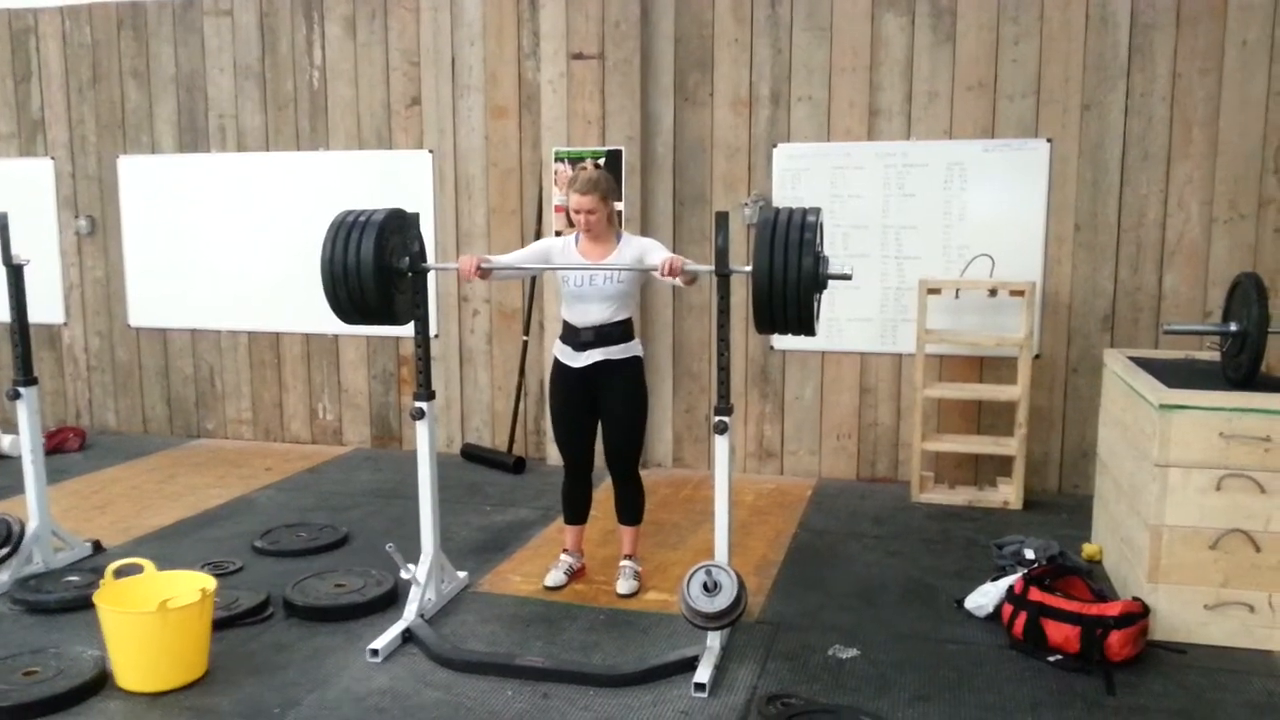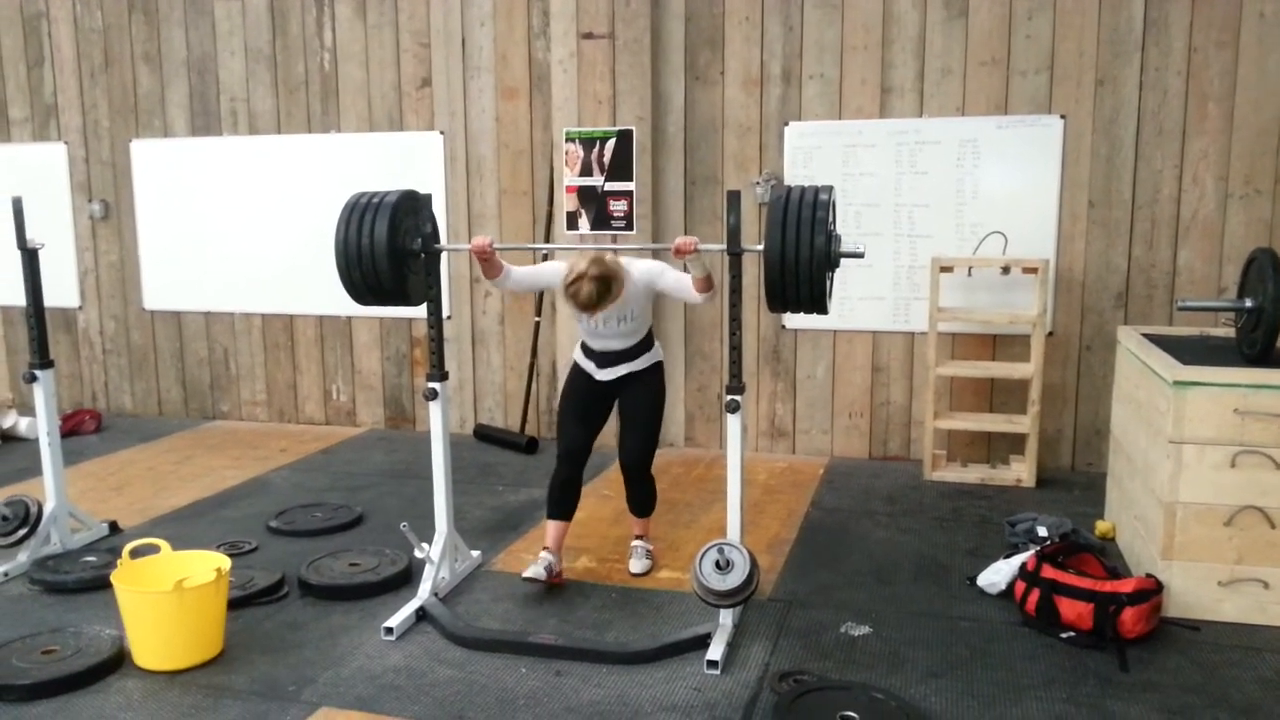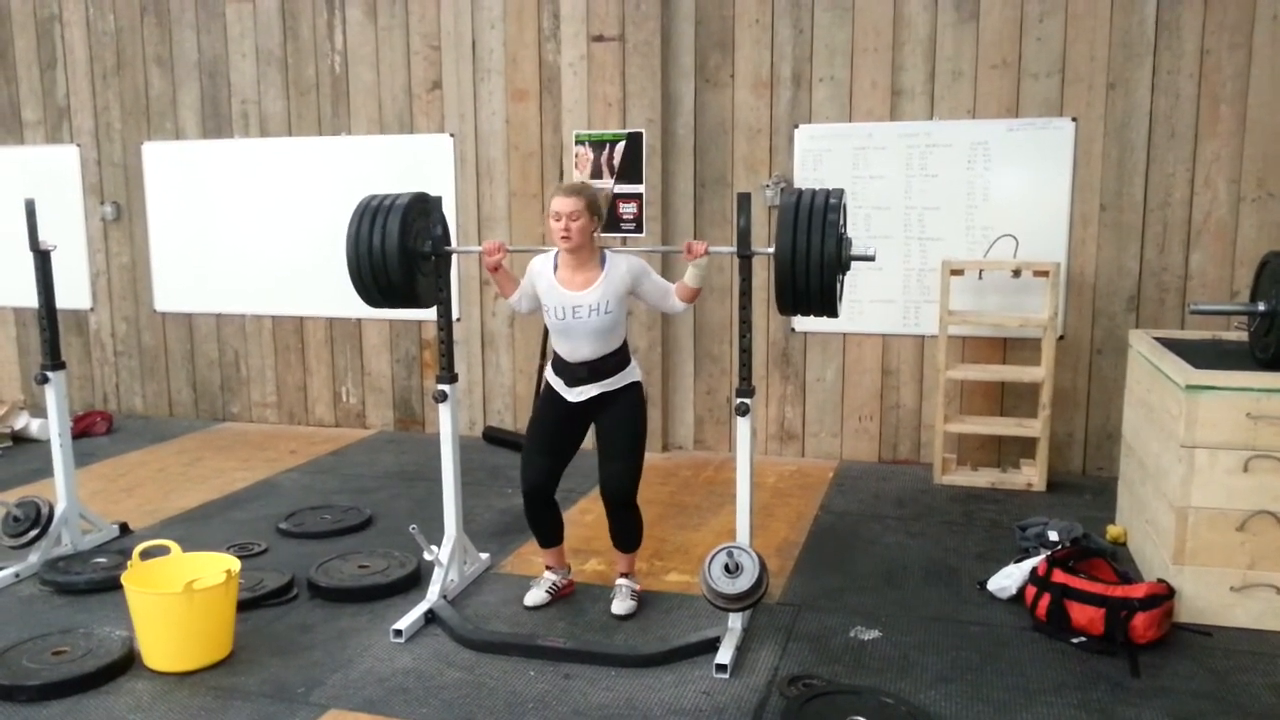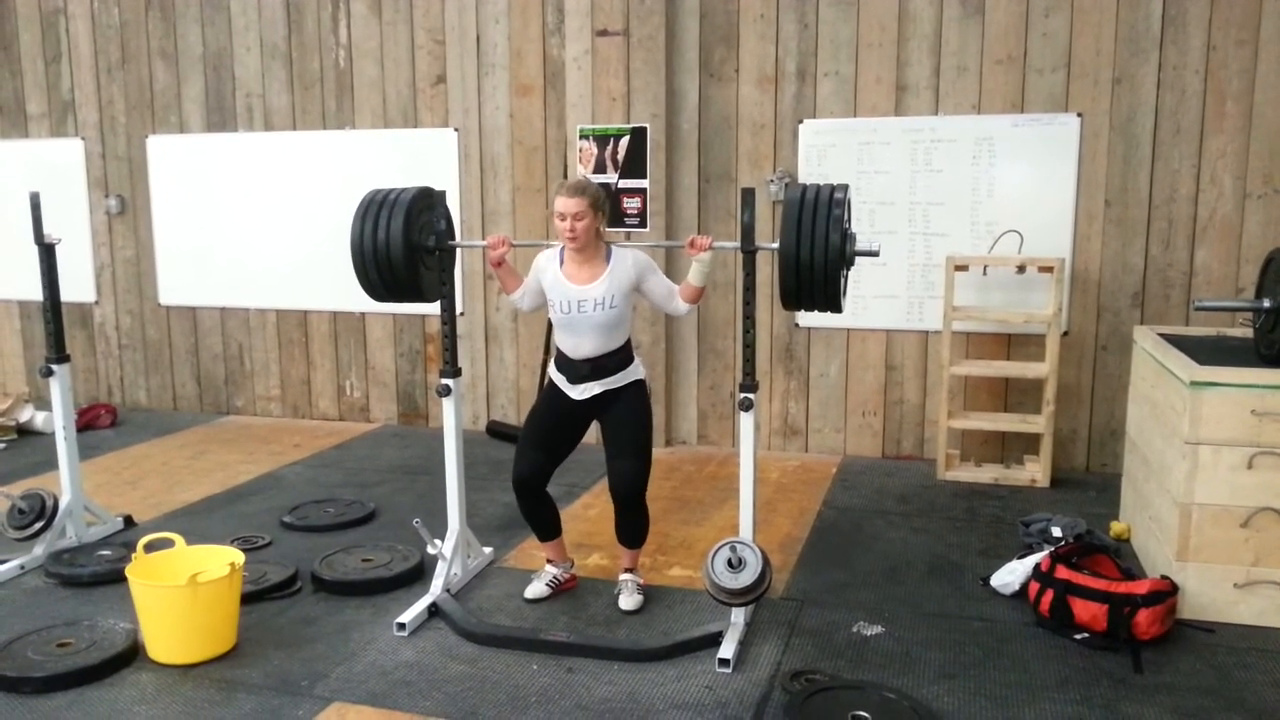
dt=1s
person 1, frame 1
left shoulder: (638, 248)
right shoulder: (556, 248)
left elbow: (683, 276)
right elbow: (502, 266)
left wrist: (680, 268)
right wrist: (477, 264)
left hip: (619, 365)
right hip: (569, 364)
left knee: (623, 467)
right knee: (575, 466)
left ankle: (628, 561)
right ankle: (571, 555)
person 1, frame 2
left shoulder: (643, 274)
right shoulder: (564, 274)
left elbow: (701, 293)
right elbow: (508, 278)
left wrist: (694, 261)
right wrist: (487, 259)
left hip: (640, 372)
right hip: (589, 370)
left knee: (635, 460)
right knee: (569, 457)
left ankle: (640, 541)
right ankle: (550, 555)
person 1, frame 3
left shoulder: (625, 268)
right shoulder: (539, 268)
left elbow: (675, 303)
right elbow: (521, 304)
left wrist: (696, 269)
right wrist: (495, 269)
left hip: (617, 390)
right hip: (561, 387)
left knee: (618, 492)
right knee: (534, 487)
left ankle: (626, 580)
right ankle: (556, 573)
person 1, frame 4
left shoulder: (630, 263)
right shoulder: (546, 263)
left elbow: (680, 304)
right elbow: (524, 300)
left wrist: (700, 265)
right wrist: (499, 264)
left hip: (620, 386)
right hip: (565, 384)
left knee: (627, 489)
right knee: (525, 478)
left ankle: (629, 575)
right ankle: (558, 567)
